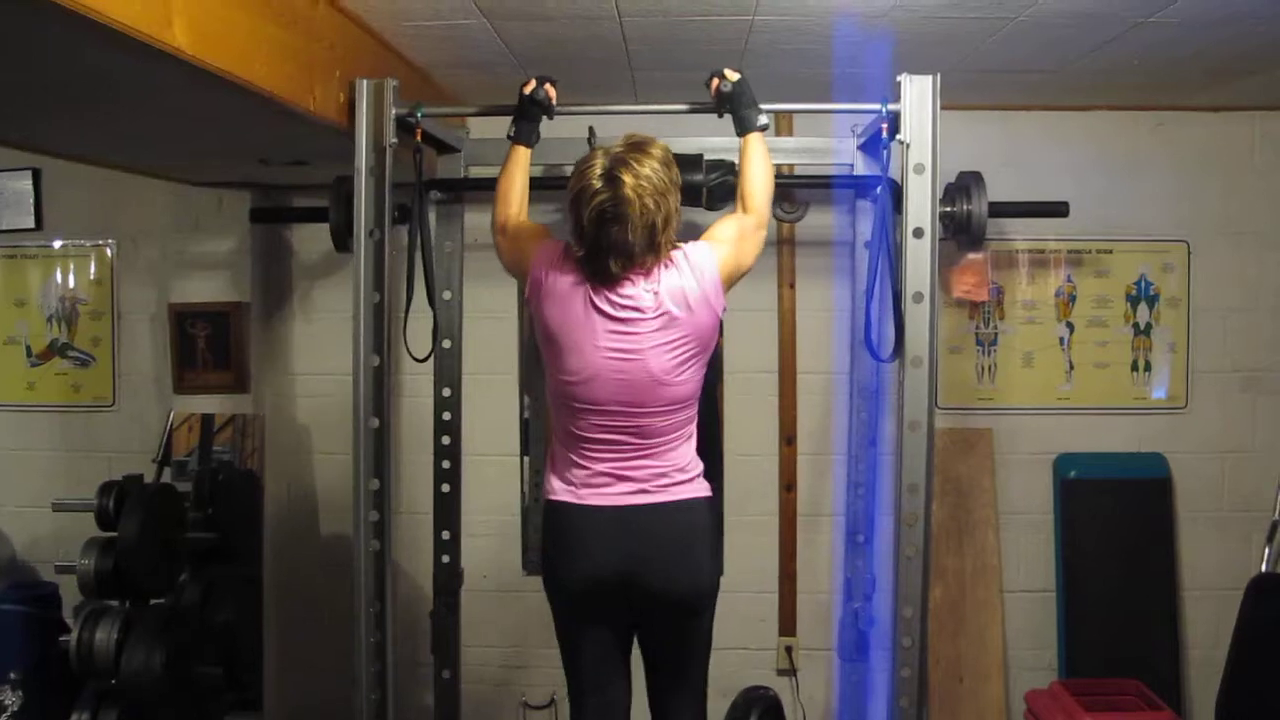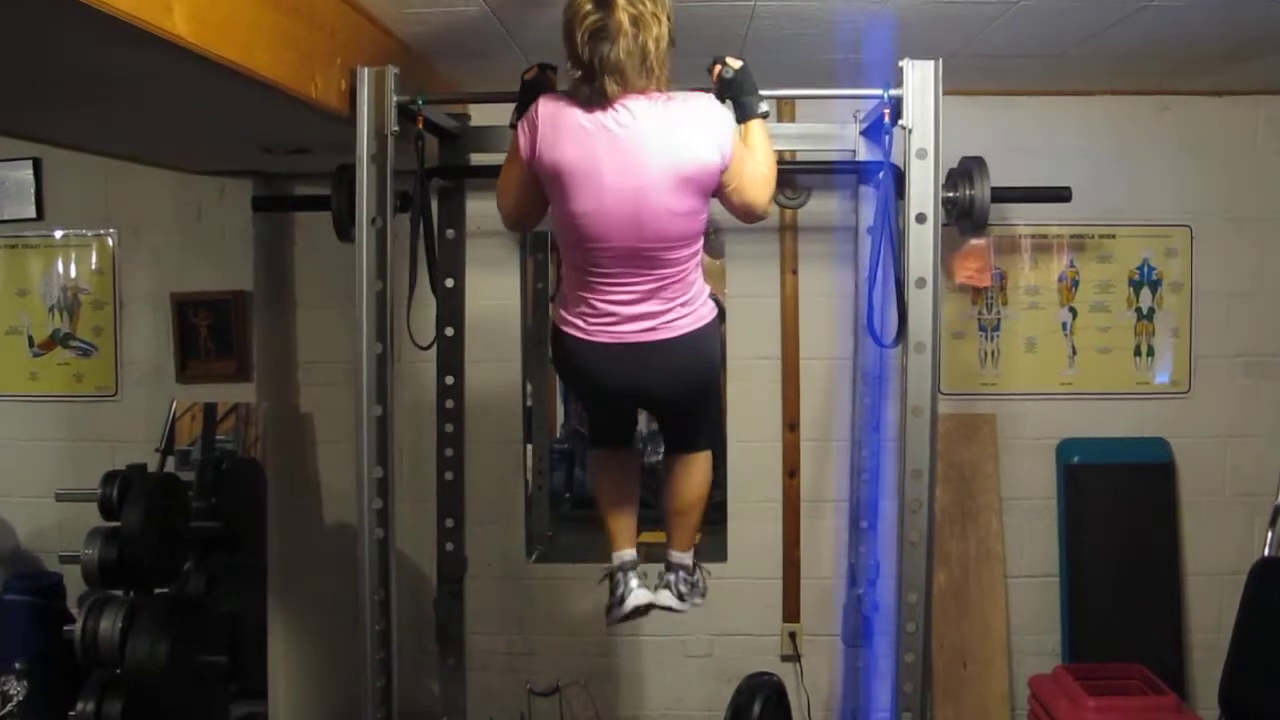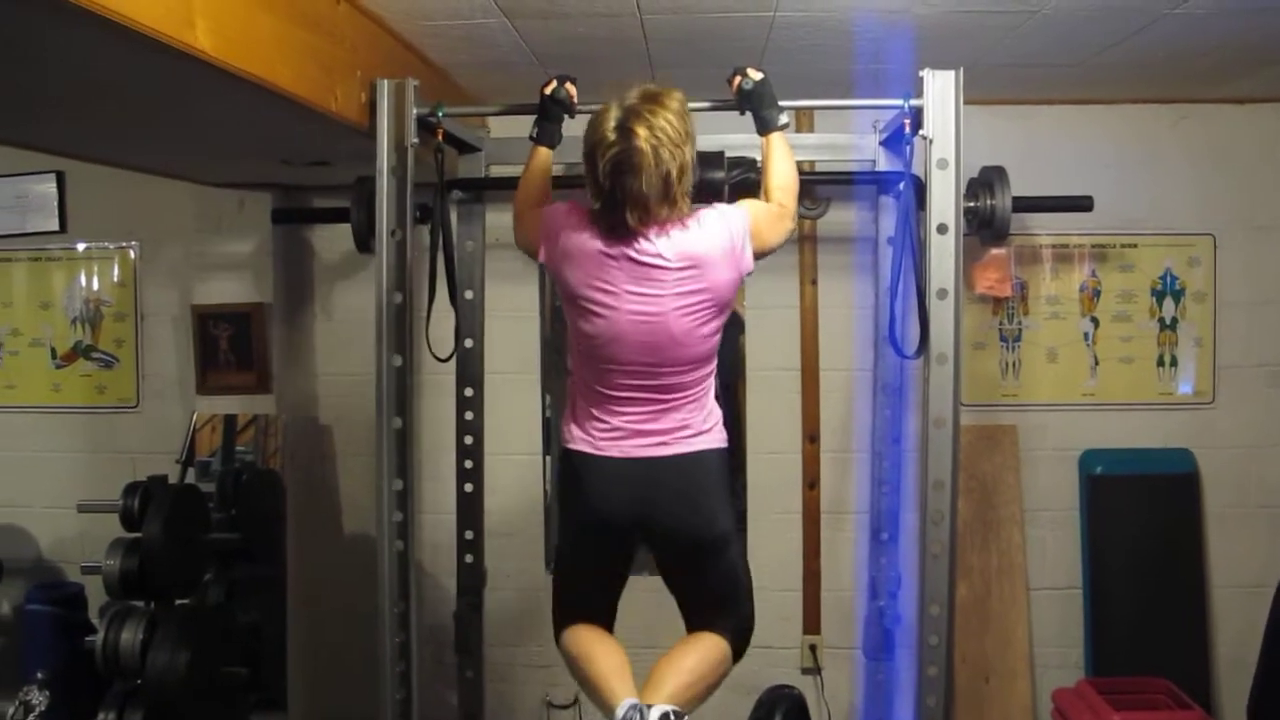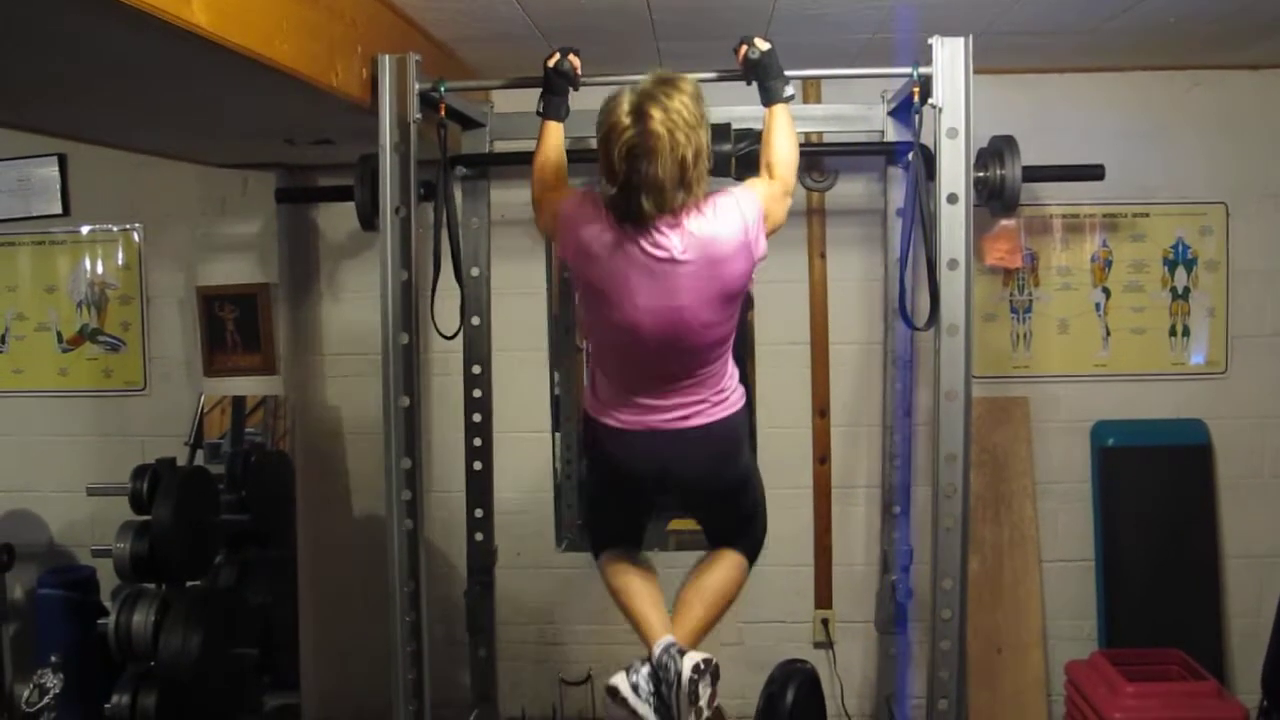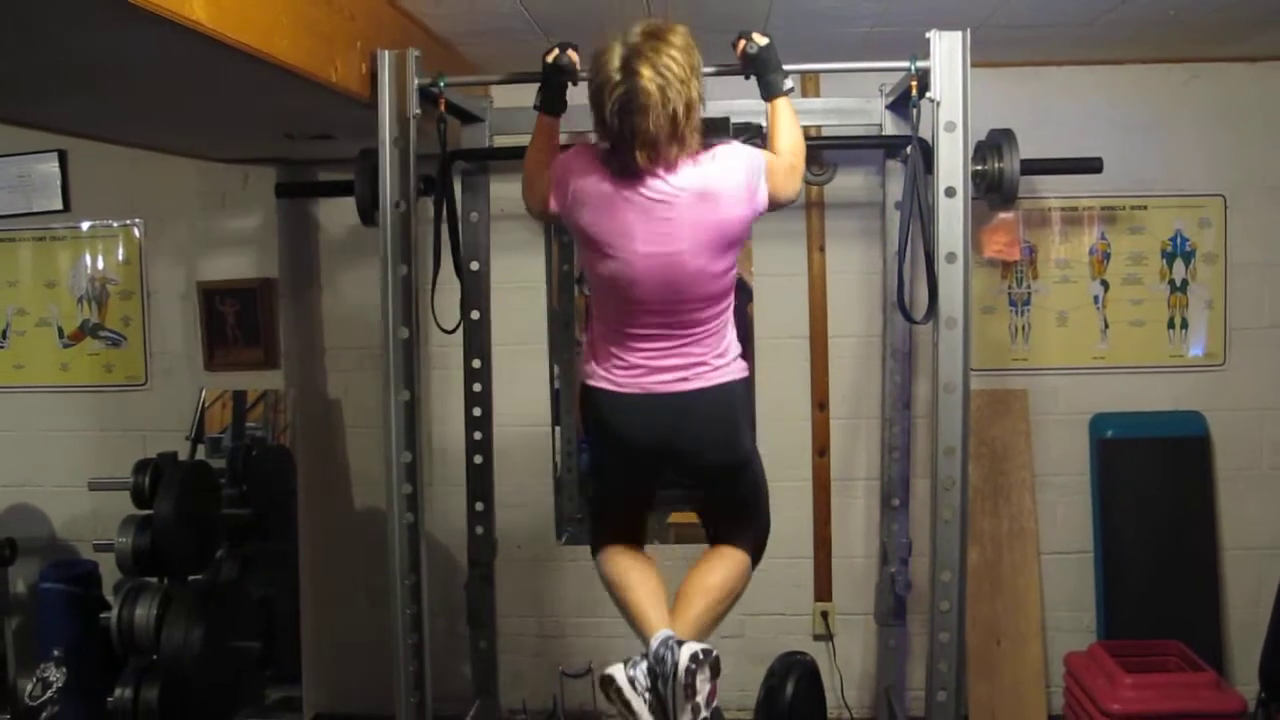
dt=1s
person 1, frame 1
left shoulder: (553, 284)
right shoulder: (698, 279)
left elbow: (506, 226)
right elbow: (754, 218)
left wrist: (524, 131)
right wrist: (749, 120)
left hip: (578, 532)
right hip: (678, 529)
person 1, frame 2
left shoulder: (547, 121)
right shoulder: (705, 119)
left elbow: (516, 216)
right elbow: (756, 204)
right wrist: (750, 107)
left hip: (586, 350)
right hip: (685, 346)
left knee: (609, 434)
right knee: (694, 438)
left ankle: (625, 567)
right ankle: (680, 569)
person 1, frame 3
left shoulder: (569, 241)
right shoulder: (719, 240)
left elbow: (525, 214)
right elbow: (782, 208)
left wrist: (546, 128)
right wrist: (768, 117)
left hip: (594, 476)
right hip: (691, 477)
left knee: (579, 621)
right knee: (725, 625)
person 1, frame 4
left shoulder: (587, 232)
right shoulder: (732, 224)
left elbow: (544, 200)
right elbow: (780, 181)
left wrist: (553, 103)
right wrist: (774, 88)
left hip: (616, 438)
right hip: (714, 435)
left knee: (613, 544)
right knee: (738, 538)
left ankle: (660, 648)
right ankle: (679, 655)
person 1, frame 5
left shoulder: (580, 182)
right shoulder: (732, 176)
left elbow: (533, 192)
right elbow: (790, 169)
left wrist: (551, 97)
right wrist: (773, 80)
left hip: (615, 407)
right hip: (713, 403)
left knee: (615, 535)
right knee: (741, 530)
left ankle: (659, 645)
right ankle: (683, 647)
